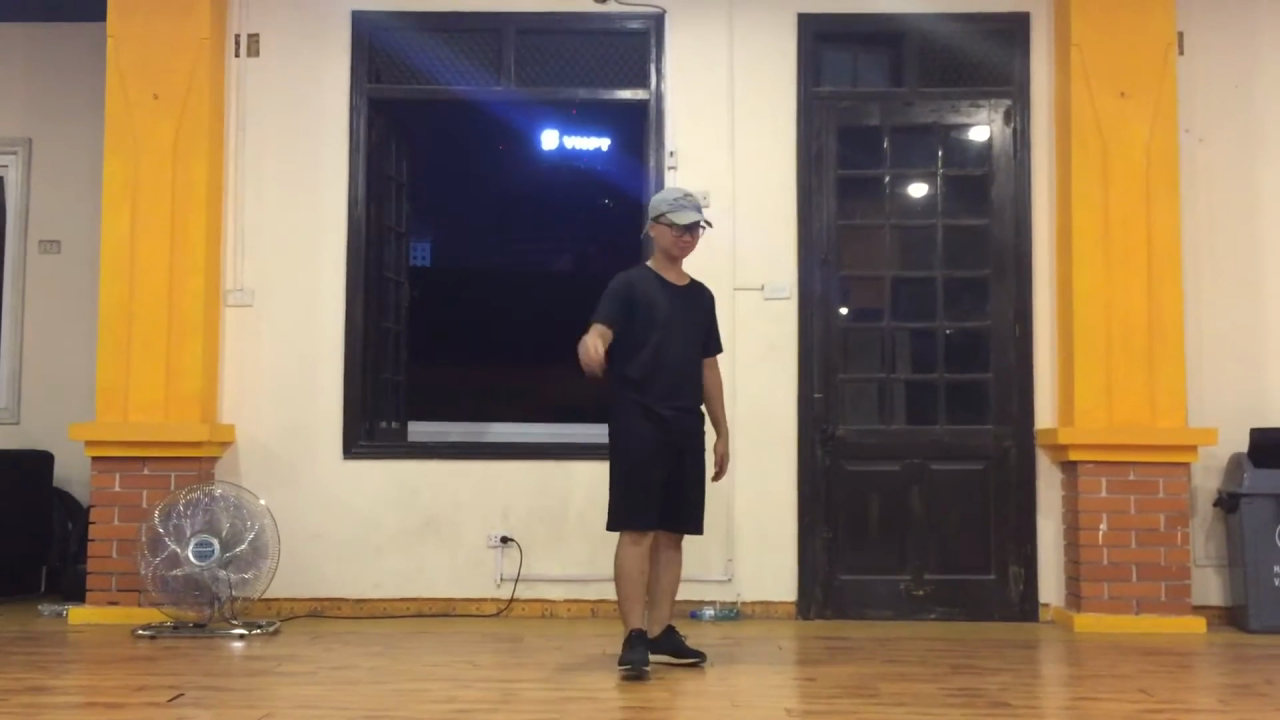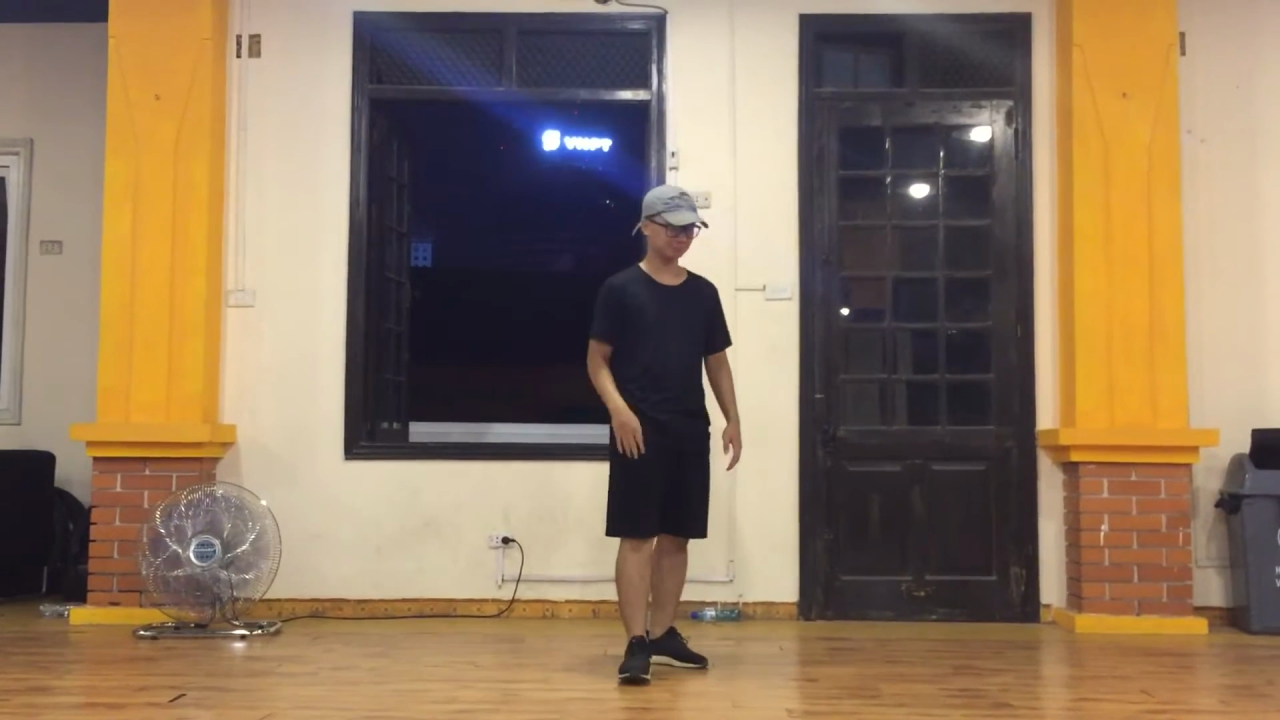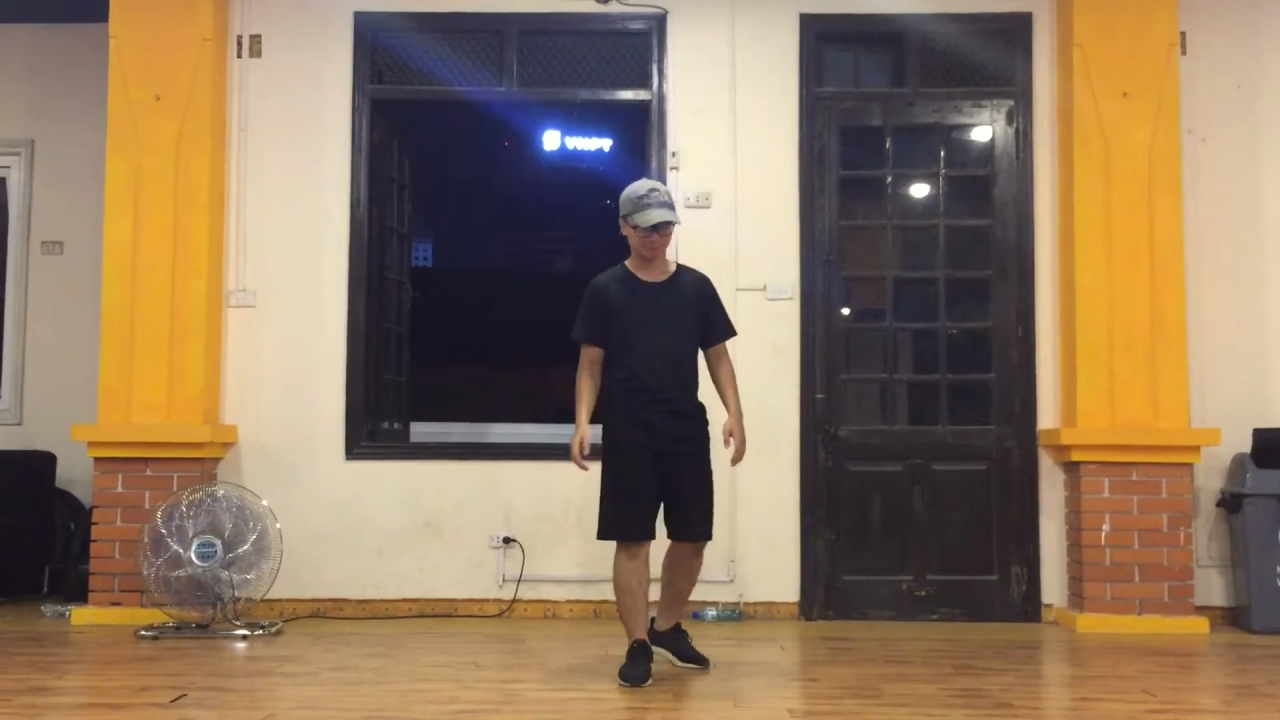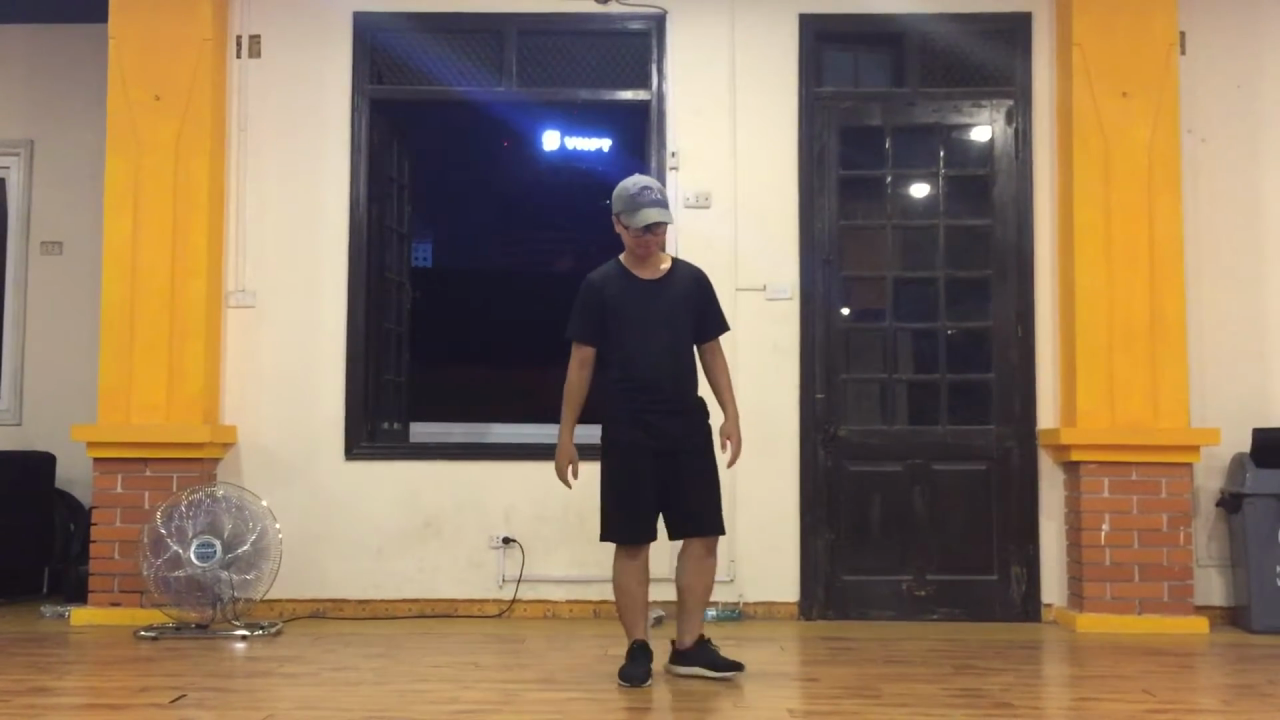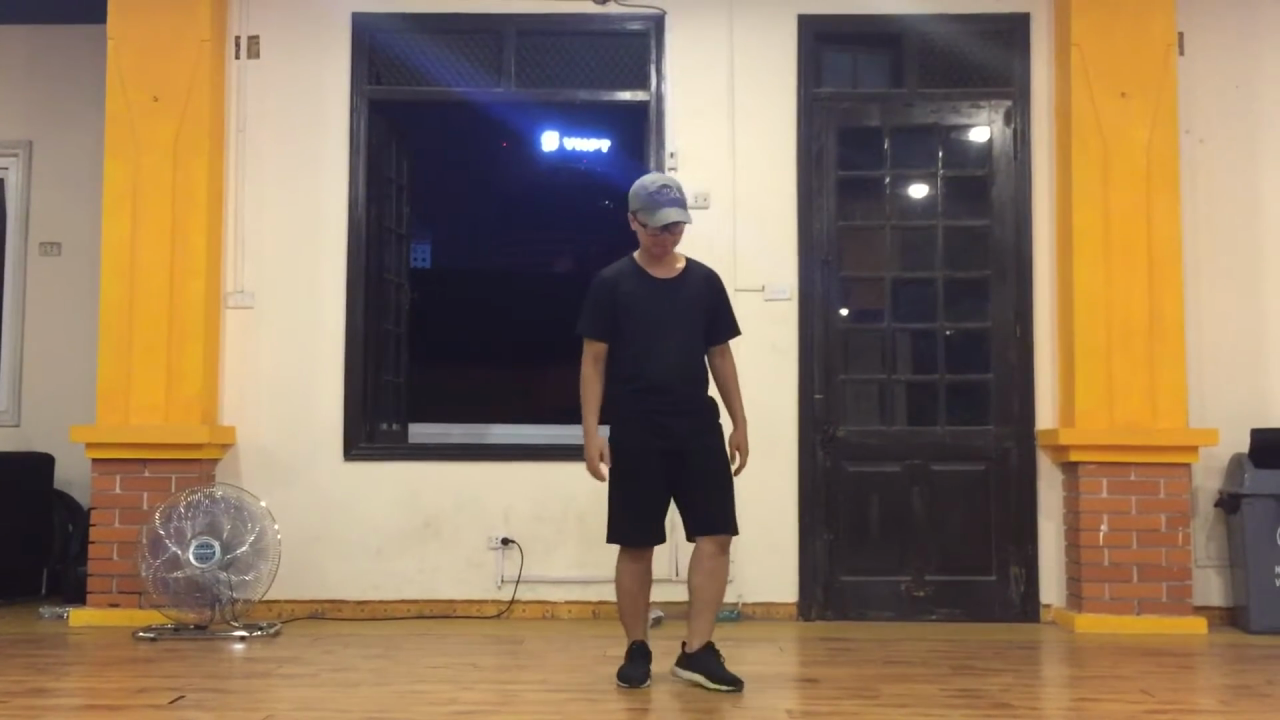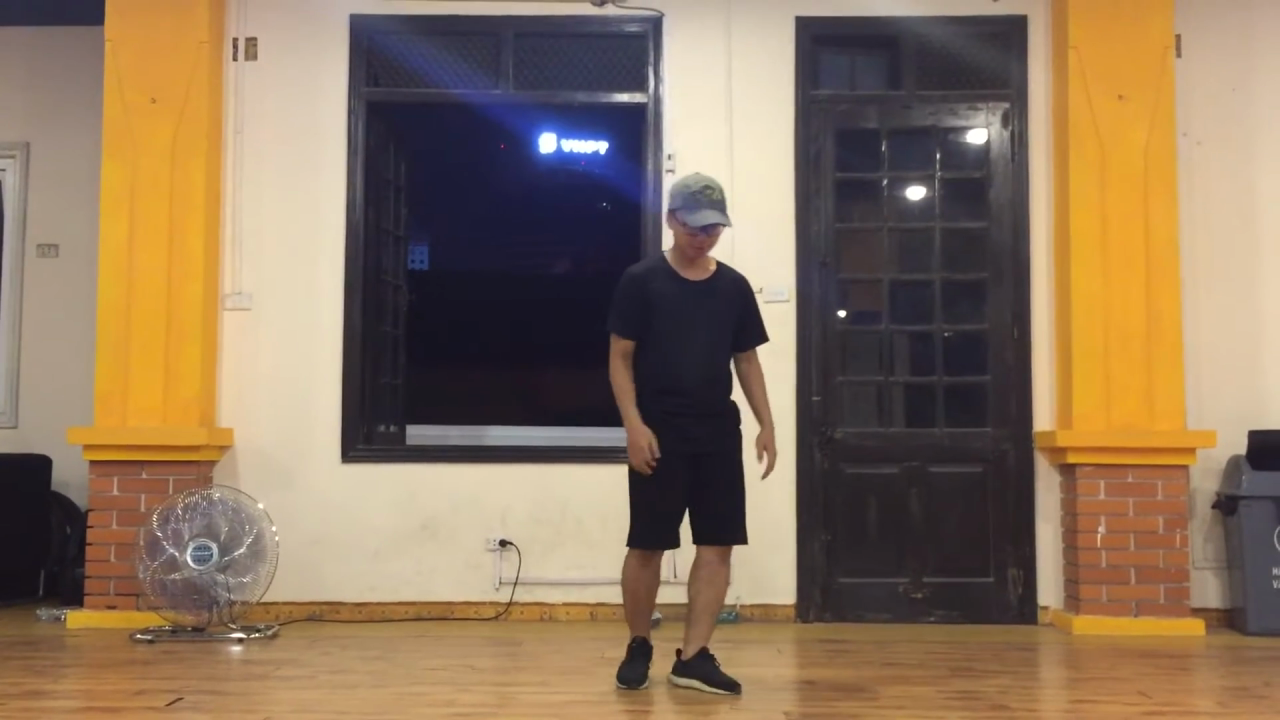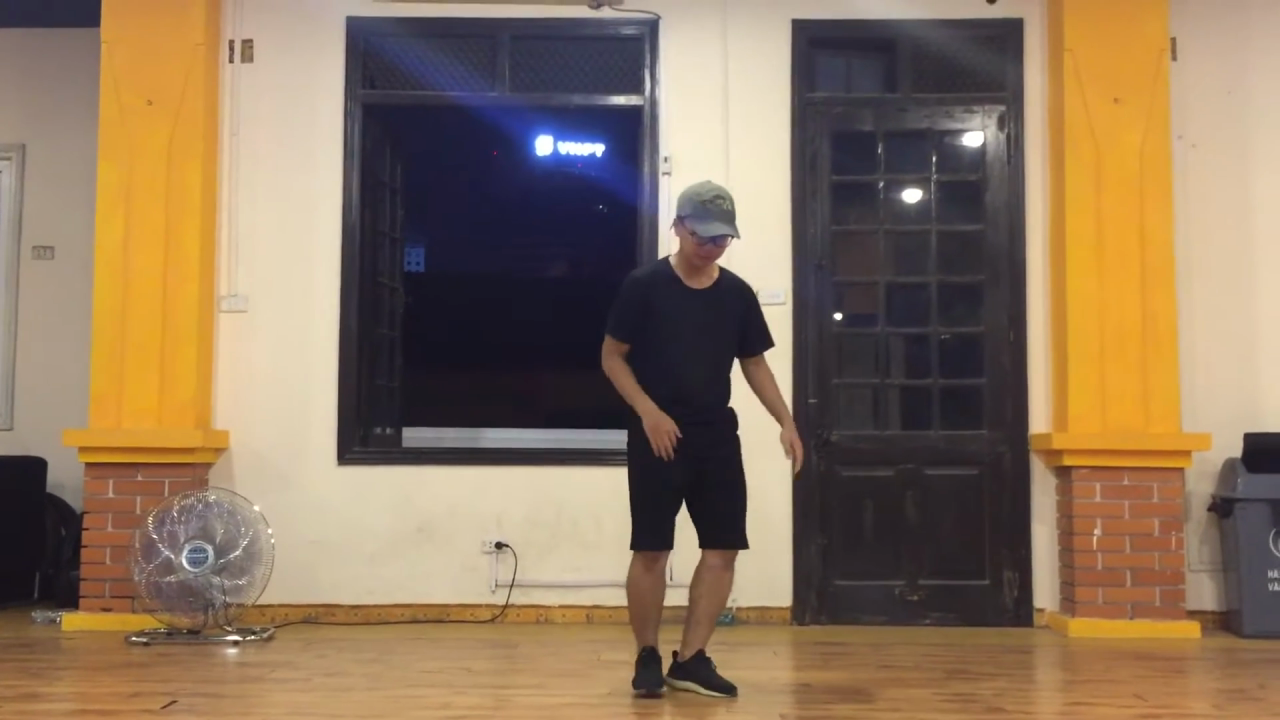
dt=0.3s
person 1, frame 1
left shoulder: (702, 297)
right shoulder: (629, 284)
right elbow: (598, 337)
left wrist: (721, 431)
right wrist: (589, 351)
left hip: (687, 428)
right hip: (639, 425)
left knee: (672, 532)
right knee: (637, 530)
left ankle: (660, 633)
right ankle: (634, 636)
person 1, frame 2
left shoulder: (704, 293)
right shoulder: (621, 288)
left elbow: (717, 361)
right elbow: (597, 358)
left wrist: (732, 419)
right wrist: (618, 408)
left hip: (691, 430)
right hip: (640, 429)
left knee: (675, 536)
right knee: (636, 535)
left ankle: (662, 634)
right ankle: (637, 644)
person 1, frame 3
left shoulder: (696, 286)
right shoulder: (605, 289)
left elbow: (717, 354)
right elbow: (590, 363)
left wrist: (734, 413)
right wrist: (583, 424)
left hip: (687, 429)
right hip: (629, 433)
left knee: (693, 536)
right knee: (632, 540)
left ankle: (667, 626)
right ankle: (638, 647)
person 1, frame 4
left shoulder: (692, 280)
right shoulder: (600, 286)
left elbow: (711, 351)
right elbow: (582, 363)
left wrist: (730, 414)
right wrist: (566, 434)
left hip: (688, 427)
right hip: (627, 433)
left knee: (703, 535)
right knee: (631, 542)
left ankle: (689, 644)
right ankle: (638, 648)
person 1, frame 5
left shoulder: (705, 282)
right shoulder: (612, 283)
left elbow: (720, 355)
right elbow: (594, 360)
left wrist: (739, 423)
right wrist: (591, 430)
left hip: (699, 428)
right hip: (635, 433)
left knee: (714, 537)
right knee: (635, 545)
left ankle: (697, 650)
right ankle: (637, 650)
person 1, frame 6
left shoulder: (734, 287)
right shoulder: (641, 280)
left elbow: (747, 360)
right elbow: (620, 358)
left wrist: (766, 425)
right wrist: (634, 424)
left hip: (719, 432)
right hip: (659, 432)
left knee: (717, 545)
right knee: (648, 546)
left ankle: (693, 656)
right ankle: (639, 645)
person 1, frame 7
left shoulder: (738, 295)
right shoulder: (644, 285)
left elbow: (755, 365)
right elbow: (614, 356)
left wrist: (789, 425)
right wrist: (649, 411)
left hip: (717, 435)
right hip: (658, 436)
left knee: (722, 549)
right knee: (650, 550)
left ankle: (690, 659)
right ankle: (647, 656)
